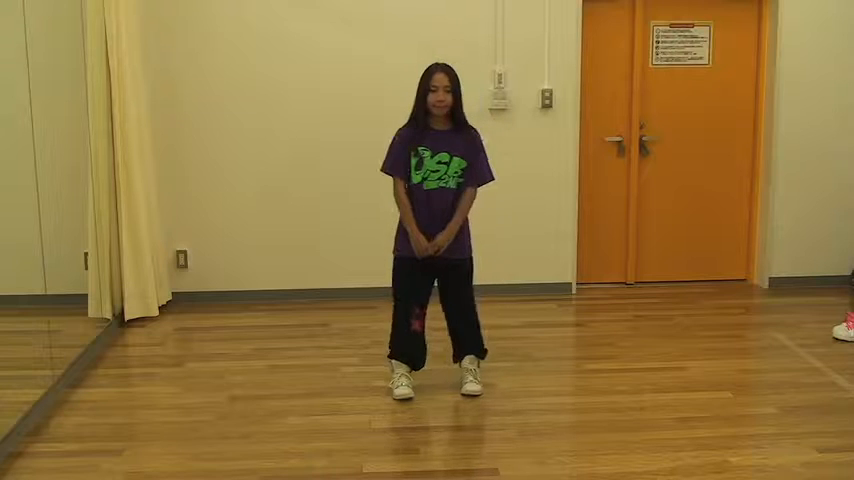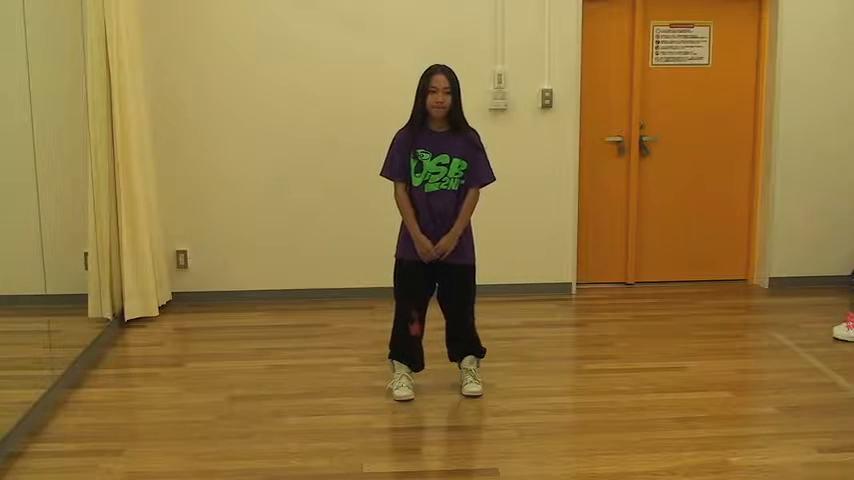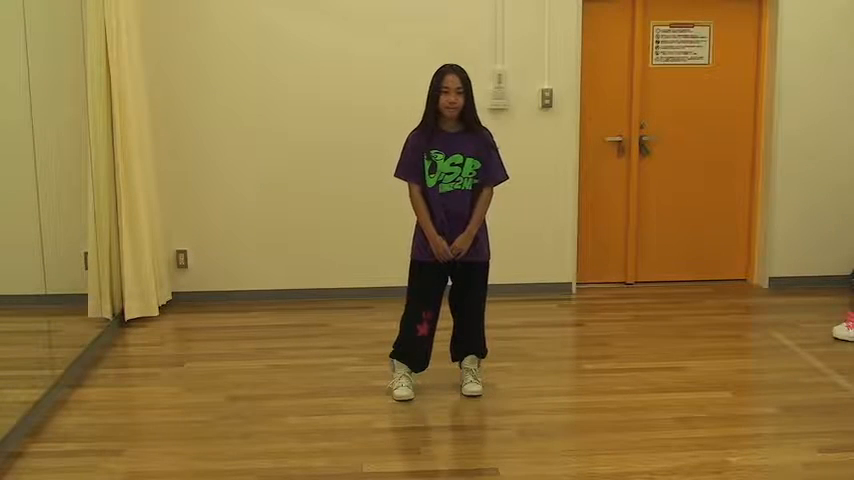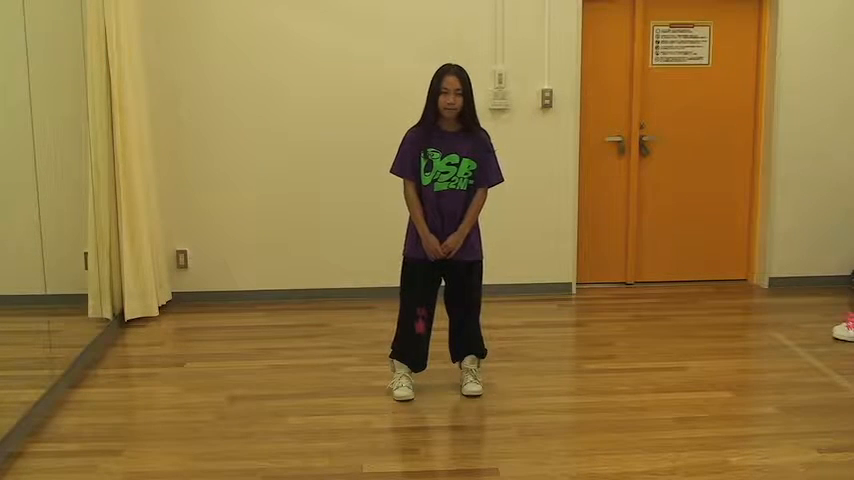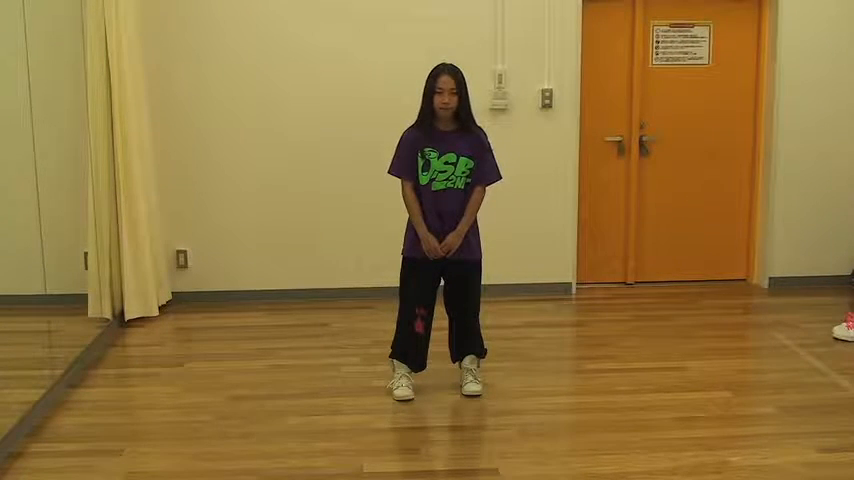
dt=1s
person 1, frame 1
left shoulder: (468, 138)
right shoulder: (408, 136)
left elbow: (471, 190)
right elbow: (399, 187)
left wrist: (449, 233)
right wrist: (414, 234)
left hip: (454, 240)
right hip: (413, 240)
left knee: (461, 303)
right knee: (409, 305)
left ankle: (470, 364)
right ankle: (402, 367)
person 1, frame 2
left shoulder: (468, 140)
right shoulder: (407, 138)
left elbow: (473, 191)
right elbow: (400, 190)
left wrist: (453, 236)
right wrist: (418, 237)
left hip: (457, 243)
right hip: (415, 243)
left knee: (460, 307)
right knee: (410, 308)
left ankle: (469, 365)
right ankle: (402, 369)
person 1, frame 3
left shoulder: (481, 139)
right shoulder: (420, 139)
left elbow: (487, 191)
right elbow: (415, 191)
left wrist: (467, 236)
right wrist: (434, 237)
left hip: (472, 242)
right hip: (430, 242)
left knee: (470, 307)
right knee: (420, 308)
left ankle: (470, 366)
right ankle: (402, 369)
person 1, frame 4
left shoulder: (478, 140)
right shoulder: (418, 137)
left elbow: (482, 191)
right elbow: (410, 188)
left wrist: (459, 235)
right wrist: (426, 236)
left hip: (465, 242)
right hip: (422, 241)
left knee: (465, 307)
right knee: (415, 307)
left ankle: (469, 367)
right ankle: (402, 370)
person 1, frame 5
left shoulder: (475, 139)
right shoulder: (414, 137)
left elbow: (479, 189)
right elbow: (408, 188)
left wrist: (459, 234)
right wrist: (424, 235)
left hip: (463, 241)
right hip: (421, 241)
left knee: (465, 306)
right knee: (414, 307)
left ankle: (469, 367)
right ankle: (402, 370)
